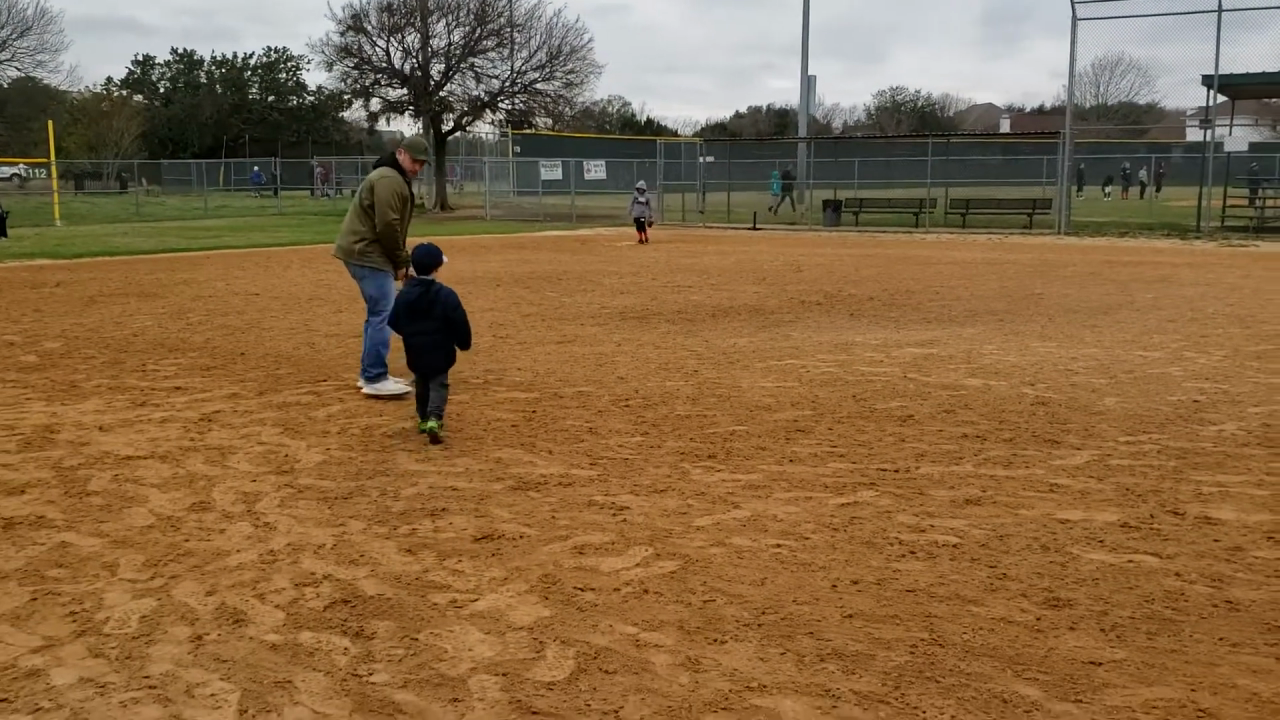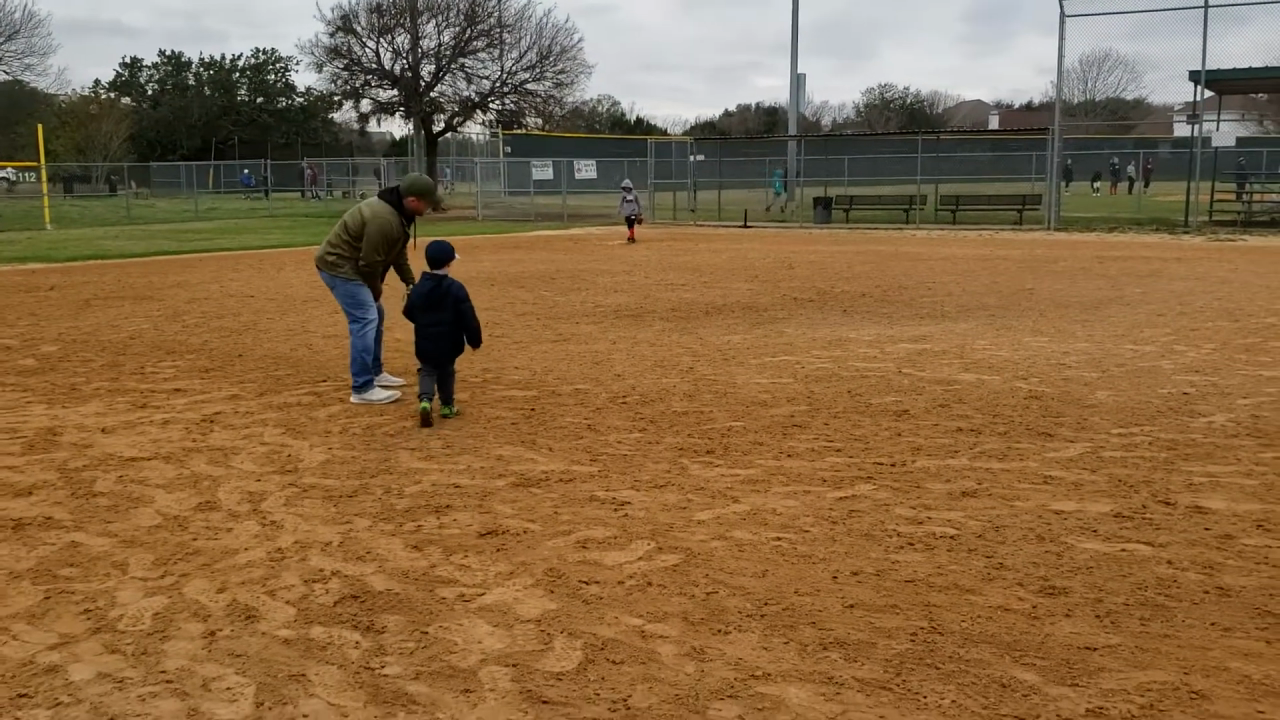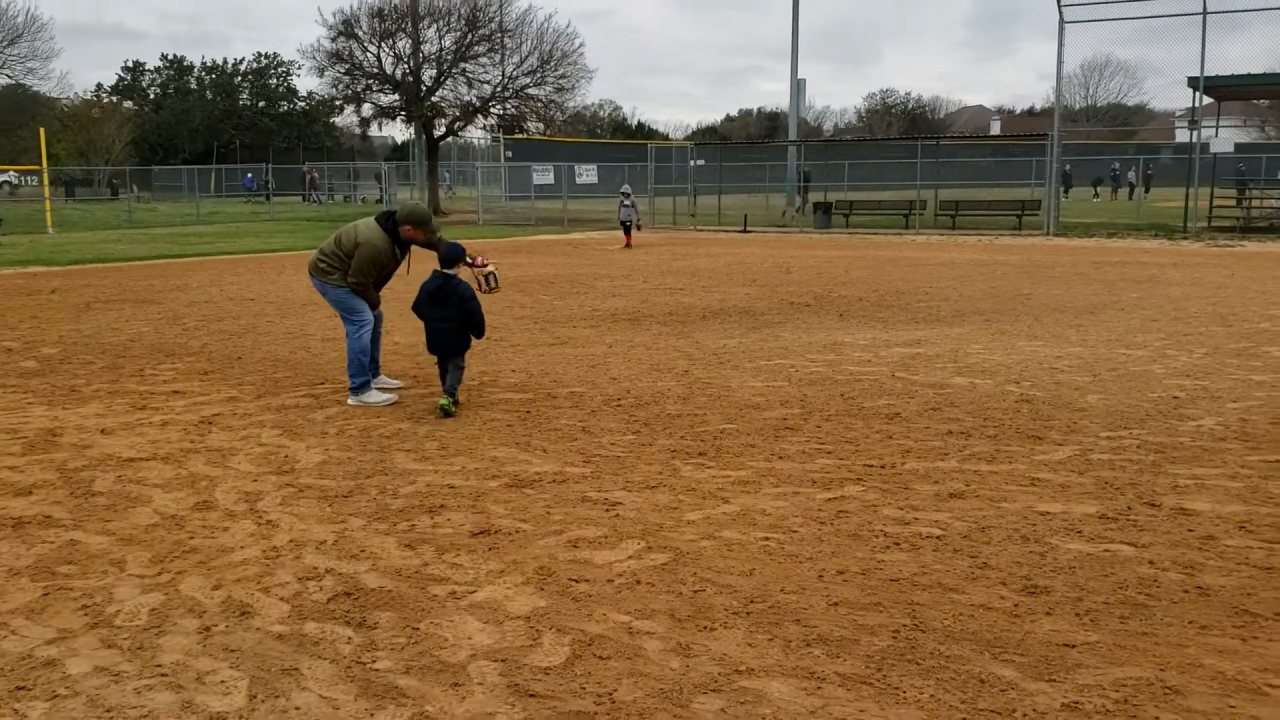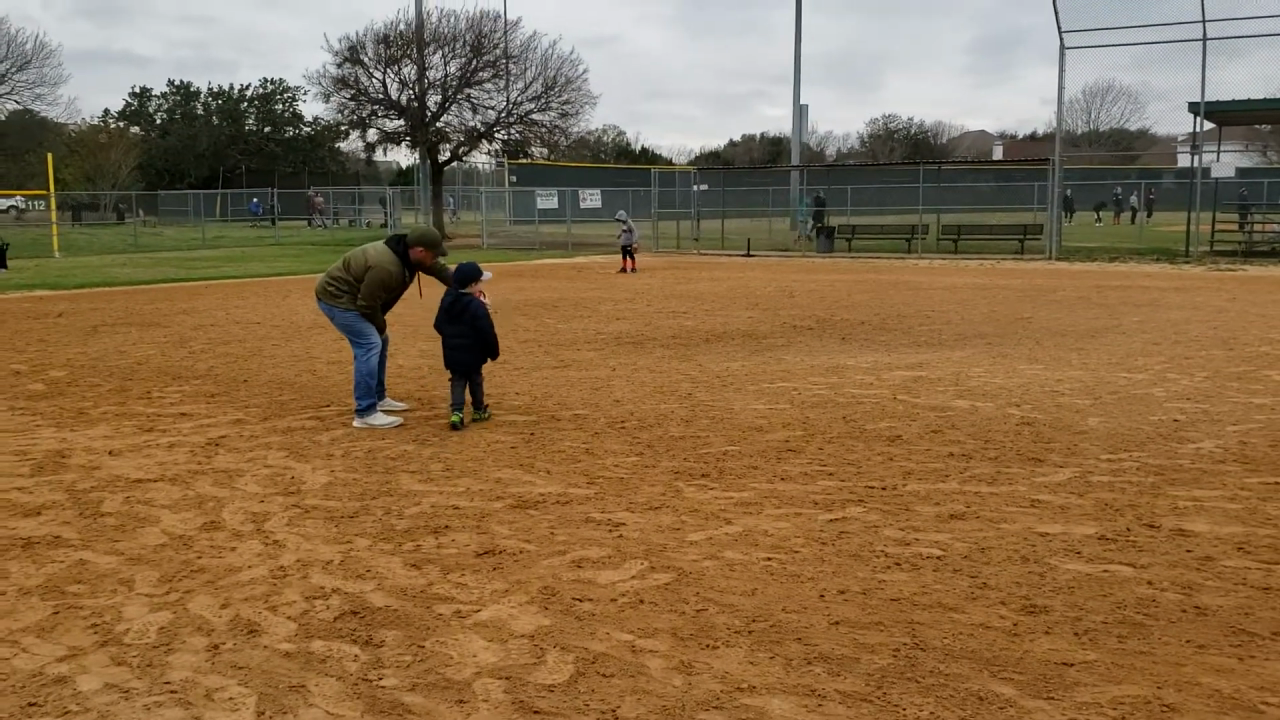
dt=0.4s
person 1, frame 1
left shoulder: (395, 179)
right shoulder: (389, 180)
left elbow: (396, 227)
right elbow: (387, 227)
left wrist: (405, 261)
right wrist: (399, 263)
left hip: (365, 254)
right hip: (367, 255)
left knee: (380, 312)
right knee: (383, 313)
left ankle: (374, 373)
right ankle: (374, 379)
person 1, frame 2
left shoulder: (401, 211)
right shoulder: (383, 219)
left elbow: (399, 253)
right elbow: (370, 262)
left wrist: (410, 282)
right wrist: (376, 293)
left hip: (351, 264)
right hip: (339, 266)
left knee: (375, 315)
right knee: (365, 319)
left ankle: (374, 372)
right ankle: (362, 389)
person 1, frame 3
left shoulder: (398, 228)
right shoulder: (376, 244)
left elbow: (435, 241)
right elbow: (358, 281)
right wrist: (374, 302)
left hip: (345, 275)
right hip: (332, 276)
left knee: (374, 318)
right knee: (362, 322)
left ankle: (372, 376)
right ankle: (360, 391)
person 1, frame 4
left shoulder: (407, 253)
right shoulder: (385, 266)
left elbow: (439, 269)
right elbow: (367, 304)
right wrist: (380, 327)
left hip: (350, 296)
right hip: (336, 297)
left knee: (379, 342)
right knee: (369, 345)
left ankle: (378, 398)
right ankle: (365, 414)
person 2, frame 1
left shoulder: (404, 295)
right shoulder: (446, 295)
left elbow: (394, 323)
right elbow: (460, 324)
right wrist: (464, 343)
left hip: (415, 353)
right hip: (440, 353)
left knee: (422, 383)
right knee: (439, 385)
left ankle: (424, 418)
right ankle: (433, 420)
person 2, frame 2
left shoulder: (419, 287)
right shoulder: (456, 288)
left elbow: (409, 313)
right elbow: (468, 318)
right wrist: (475, 340)
left hip: (425, 342)
right hip: (449, 342)
left knee: (426, 372)
right knee: (446, 371)
left ankle: (425, 402)
right ankle: (447, 405)
person 2, frame 3
left shoulder: (428, 284)
right shoulder: (463, 288)
left elbow: (418, 308)
right elbow: (474, 314)
right wrist: (478, 332)
left hip: (435, 337)
right hip: (456, 337)
left knee: (443, 365)
right knee: (456, 367)
left ankle: (449, 397)
right ankle: (447, 398)
person 2, frame 4
left shoulder: (446, 302)
right shoulder: (477, 305)
left elbow: (438, 326)
right elbow: (487, 332)
right wrist: (493, 352)
left hip: (452, 354)
right hip: (472, 353)
left knee: (457, 381)
right knee: (475, 380)
left ankle: (456, 413)
right ankle: (479, 410)
